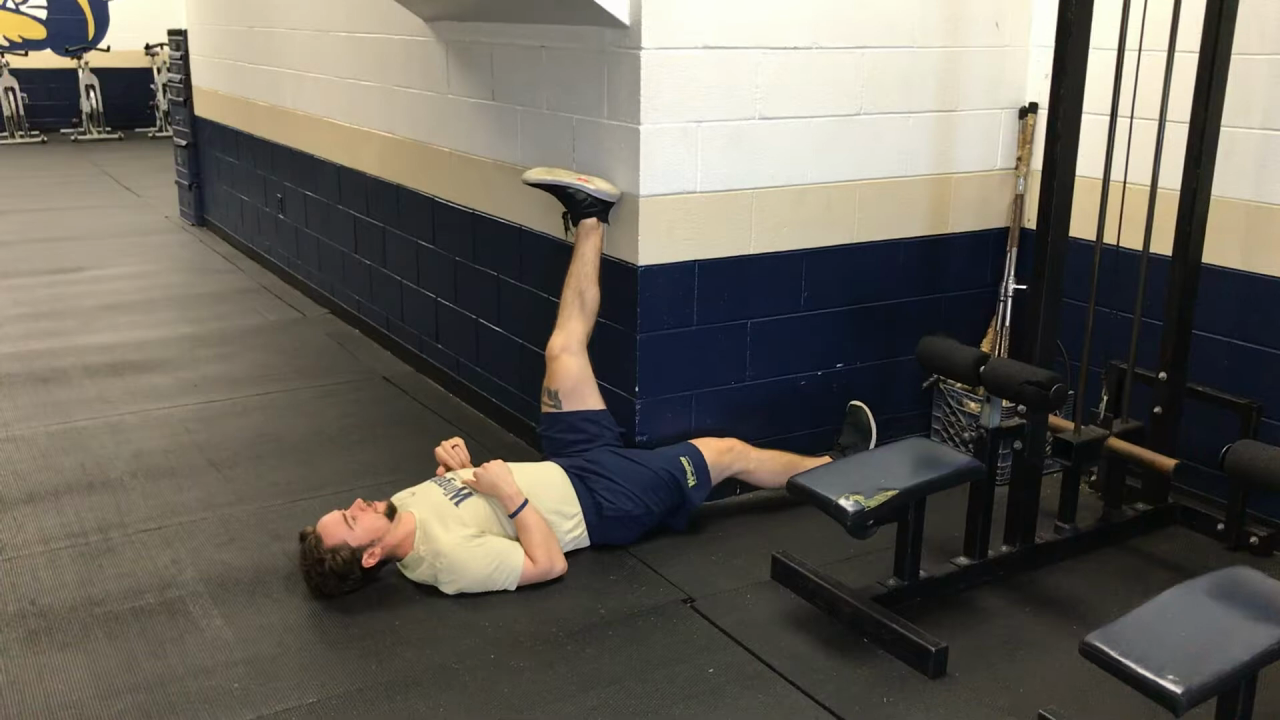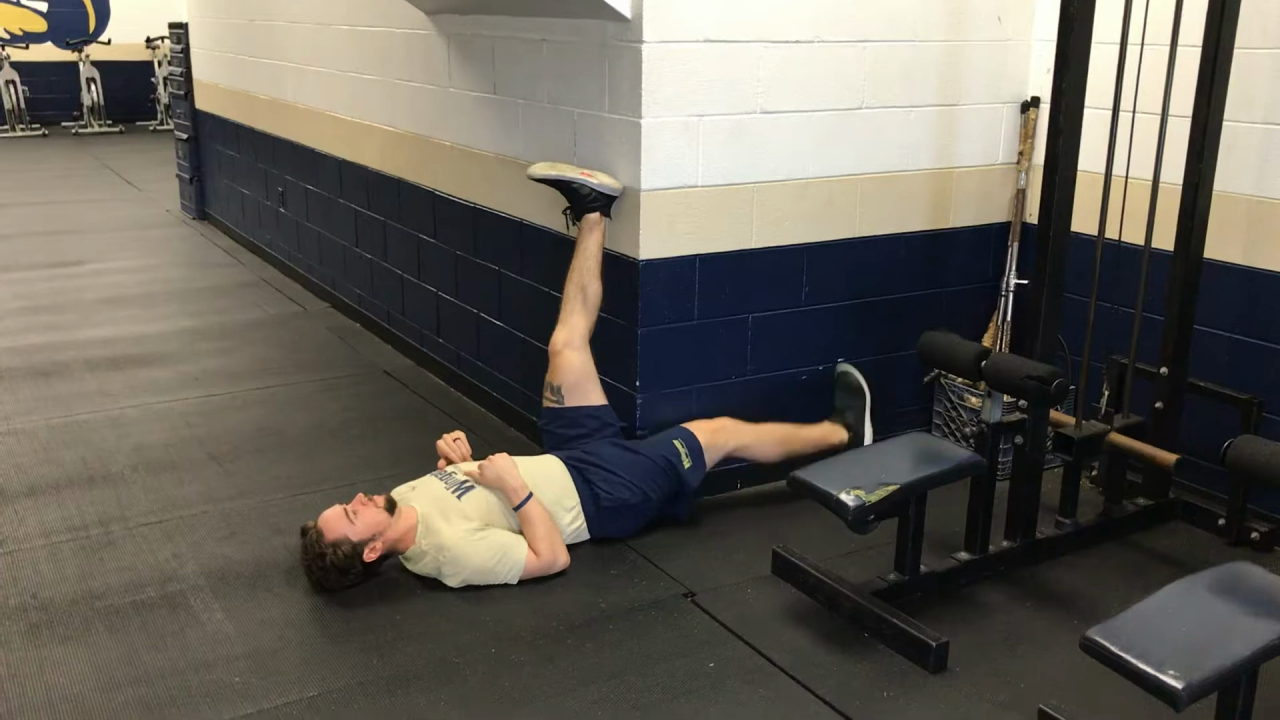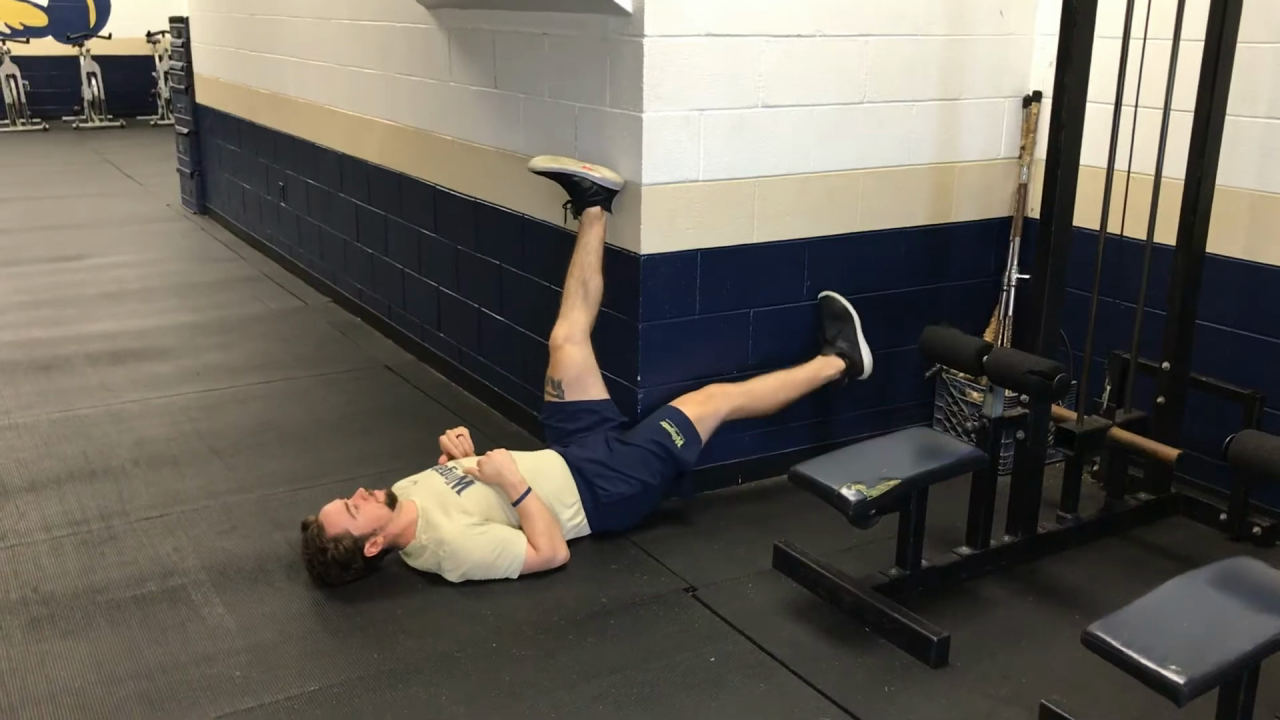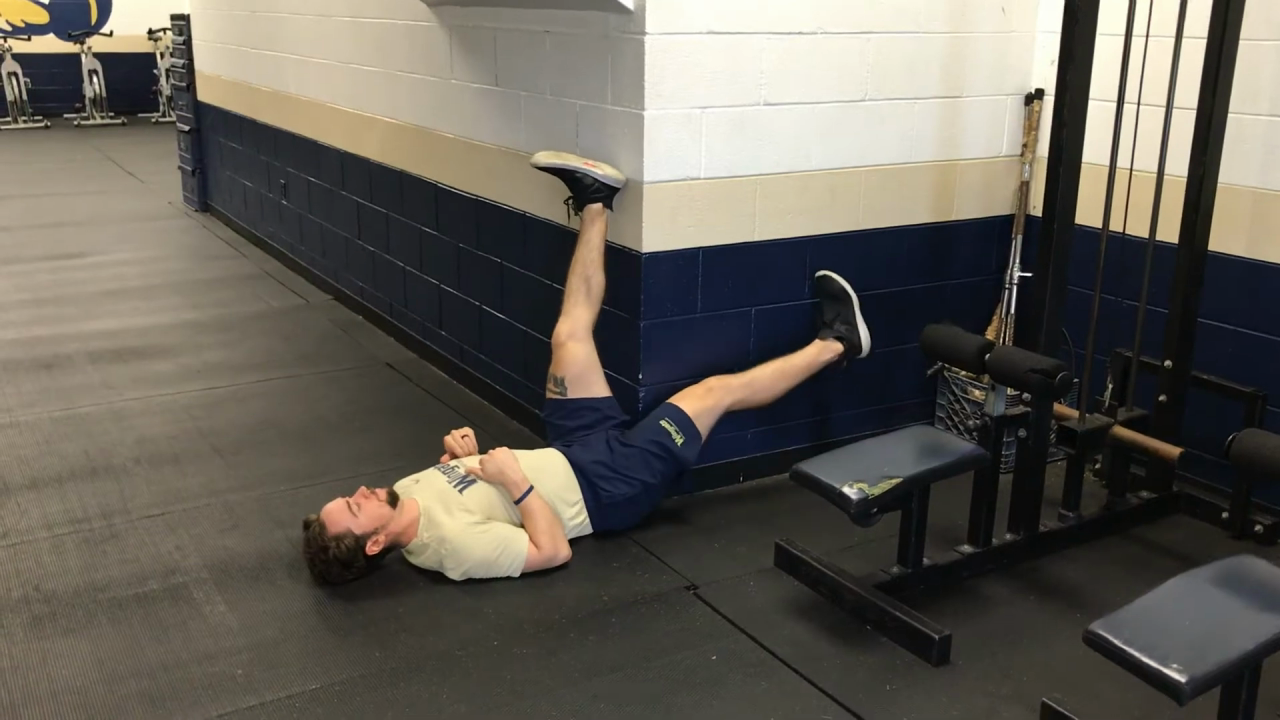
dt=0.3s
person 1, frame 1
left shoulder: (405, 509)
right shoulder: (448, 560)
right elbow: (548, 564)
left wrist: (457, 466)
right wrist: (508, 492)
left hip: (570, 464)
right hip: (602, 499)
left knee: (564, 348)
right knee: (730, 453)
left ankle: (588, 219)
right ankle: (835, 467)
person 1, frame 2
left shoulder: (405, 503)
right shoulder: (449, 553)
right elbow: (552, 558)
left wrist: (457, 460)
right wrist: (514, 485)
left hip: (571, 461)
right hip: (602, 493)
left knee: (566, 342)
right knee: (725, 429)
left ankle: (591, 213)
right ankle: (842, 430)
person 1, frame 3
left shoulder: (406, 498)
right shoulder: (450, 549)
right elbow: (551, 552)
left wrist: (457, 455)
right wrist: (513, 482)
left hip: (569, 454)
right hip: (602, 487)
left knee: (567, 338)
right knee: (719, 397)
left ankle: (592, 208)
right ankle: (836, 361)
person 1, frame 4
left shoulder: (409, 496)
right shoulder: (449, 546)
right elbow: (551, 552)
left wrist: (461, 454)
right wrist: (514, 480)
left hip: (573, 454)
right hip: (605, 487)
left knee: (570, 335)
right knee: (718, 390)
left ankle: (593, 203)
right ankle: (834, 342)
